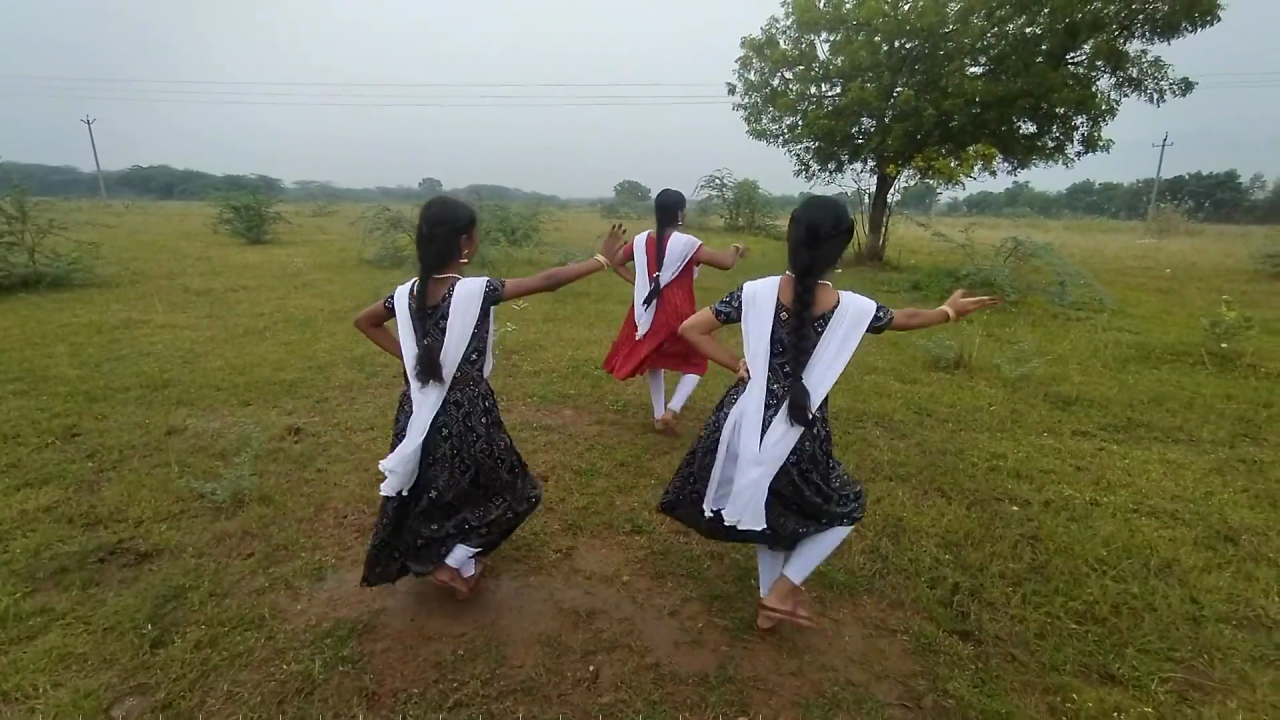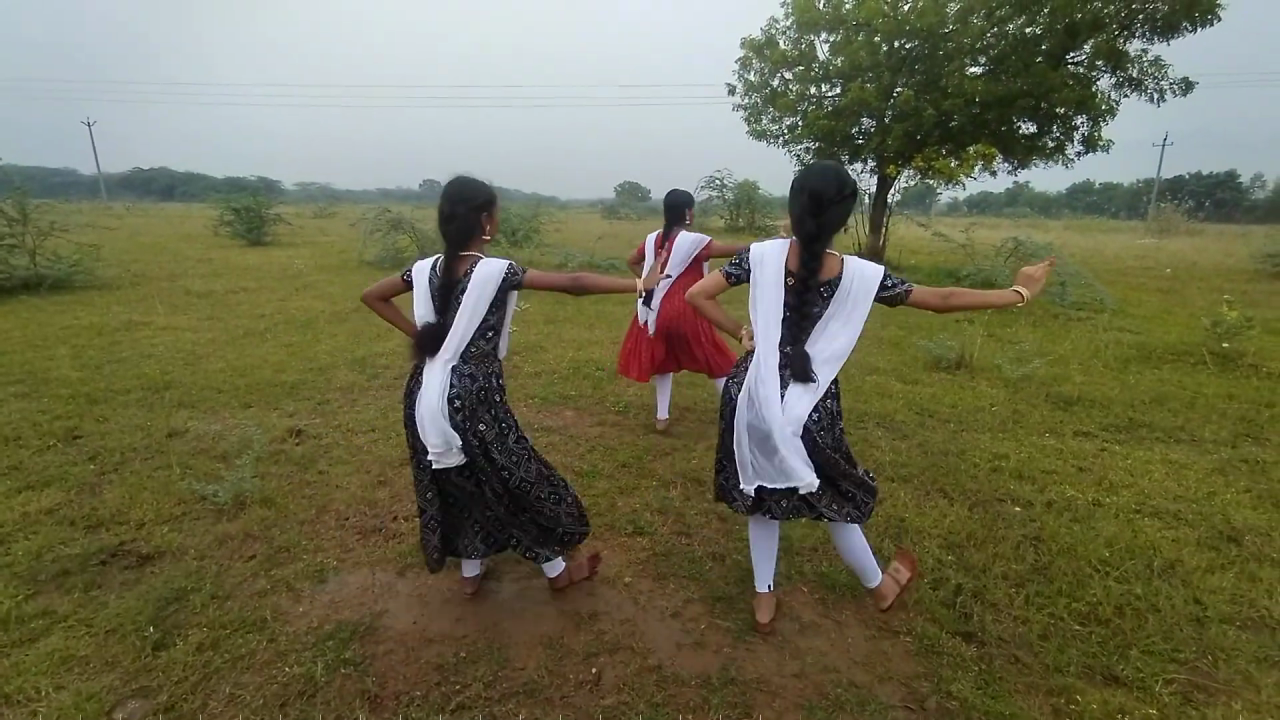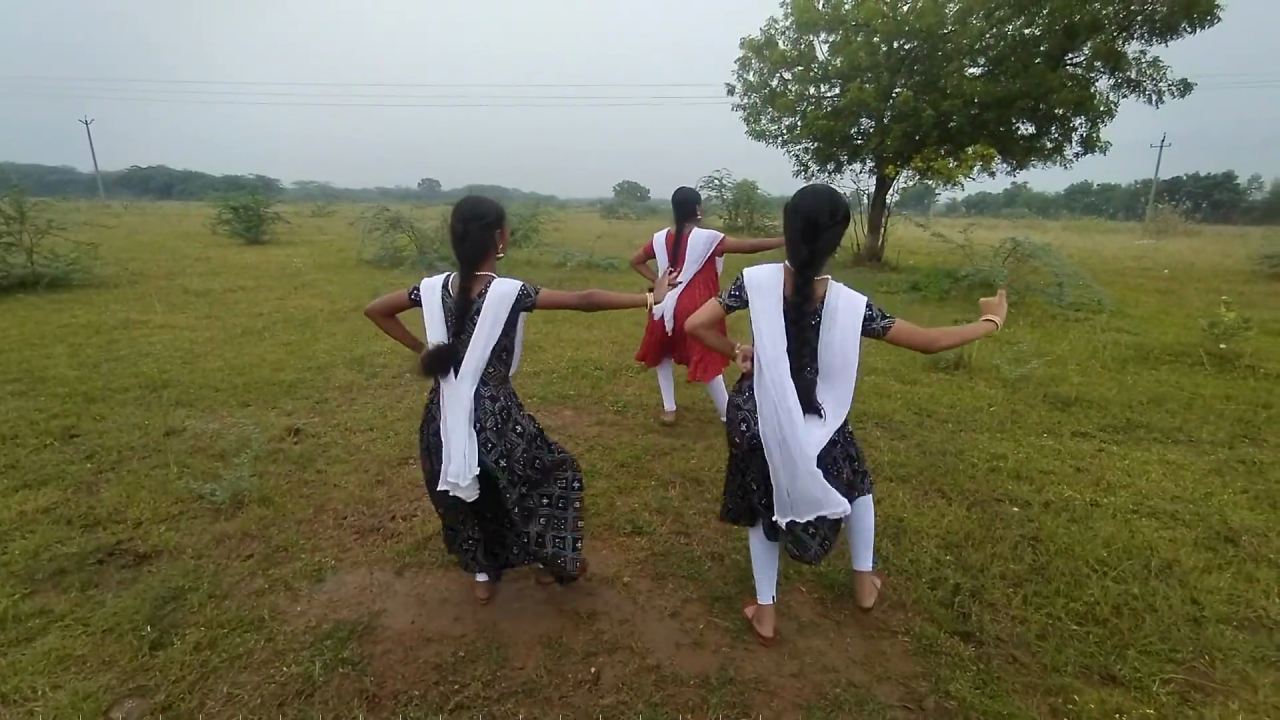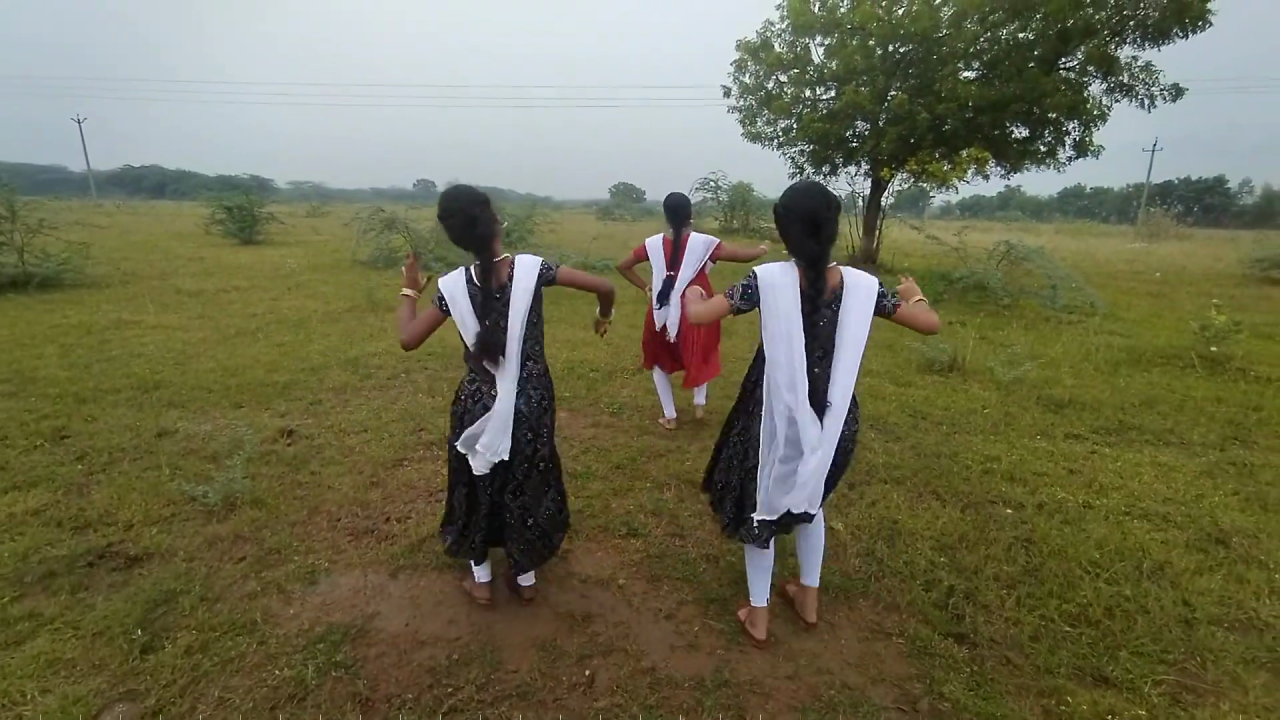
dt=0.2s
person 1, frame 1
left shoulder: (757, 293)
right shoulder: (853, 310)
left elbow: (690, 328)
right elbow: (906, 320)
left wrist: (739, 366)
right wrist: (950, 310)
left hip: (744, 423)
right hip: (796, 438)
left knee: (763, 507)
right knee: (842, 509)
left ankle: (766, 607)
right ankle: (782, 590)
person 1, frame 2
left shoulder: (761, 255)
right shoulder: (862, 275)
left elbow: (697, 297)
right elbow: (941, 300)
left wrist: (743, 332)
right wrist: (1017, 293)
left hip: (752, 395)
right hip: (805, 407)
left knee: (765, 494)
right knee: (837, 495)
left ankle: (764, 600)
right ankle: (880, 584)
person 1, frame 3
left shoulder: (756, 280)
right shoulder: (847, 303)
left elbow: (694, 325)
right elbow: (928, 341)
left wrist: (739, 352)
right wrist: (990, 321)
left hip: (758, 414)
right hip: (818, 422)
left knee: (764, 506)
right knee: (854, 485)
left ankle: (765, 609)
right ankle: (865, 580)
person 1, frame 4
left shoulder: (769, 280)
right shoulder: (859, 284)
left elbow: (698, 315)
right elbow: (930, 323)
left wrist: (694, 299)
right wrist: (910, 295)
left hip: (776, 414)
right hip: (829, 415)
left knee: (761, 504)
right knee: (807, 496)
left ankle: (758, 614)
right ankle: (807, 590)
person 2, frame 1
left shoulder: (407, 293)
right shoulder: (476, 291)
left elbow: (364, 321)
right elbow: (547, 281)
right wrist: (601, 259)
left hip: (419, 412)
right hip: (465, 415)
left knee: (432, 494)
right knee: (507, 489)
left ankle: (465, 569)
right ankle: (452, 563)
person 2, frame 2
left shoulder: (426, 269)
right shoulder: (496, 272)
left elbow: (372, 297)
right elbow: (572, 283)
right wrist: (639, 285)
left hip: (427, 395)
right hip: (474, 394)
left knee: (453, 483)
right knee: (520, 477)
left ankle: (471, 571)
right ankle: (556, 569)
person 2, frame 3
left shoulder: (433, 288)
right shoulder: (509, 292)
left elbow: (374, 310)
right elbow: (583, 302)
left wrist: (422, 348)
right wrist: (650, 298)
left hip: (442, 414)
right hip: (490, 412)
left knee: (468, 495)
right knee: (549, 472)
left ankle: (483, 576)
right ankle: (552, 560)
person 2, frame 4
left shoulder: (454, 285)
right shoulder: (531, 267)
left elbow: (409, 338)
right elbow: (604, 288)
left wrist: (409, 291)
right wrist: (604, 314)
left hip: (481, 399)
right hip: (532, 395)
left knee: (476, 486)
right knee: (530, 484)
left ankle: (480, 580)
right ankle: (524, 578)
person 3, frame 1
left shoulder: (642, 240)
right shoulder: (686, 243)
left elbow: (618, 264)
right elbow: (727, 264)
right wrist: (736, 250)
left hip: (646, 311)
right hip: (675, 314)
left knee: (654, 361)
right knee: (696, 364)
left ankle: (658, 416)
right ankle: (672, 410)
person 3, frame 2
left shoulder: (653, 240)
right shoulder: (694, 242)
left elbow: (631, 263)
right elbow: (737, 250)
left hip: (657, 312)
right hip: (685, 313)
left knee: (664, 364)
right knee: (719, 362)
left ankle: (662, 417)
person 3, frame 3
left shoulder: (660, 238)
right shoulder: (707, 238)
left elbow: (636, 262)
right elbow: (750, 246)
right wrist: (787, 240)
left hip: (667, 308)
right hip: (698, 309)
left knee: (662, 355)
right knee: (709, 364)
left ankle: (669, 409)
right ankle: (728, 417)
person 3, frame 4
left shoulder: (653, 243)
right shoulder: (704, 242)
left elbow: (622, 266)
right elbow: (747, 257)
left wrist: (645, 286)
right wrist: (762, 251)
left hip: (663, 312)
left knee: (659, 362)
right knee: (698, 359)
left ankle: (670, 416)
right ankle: (699, 402)
